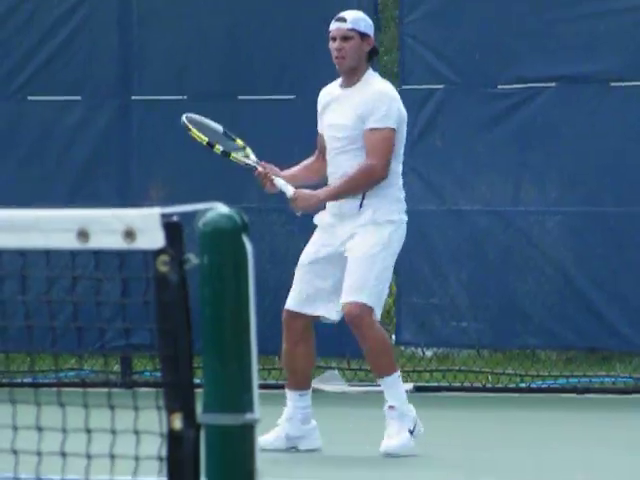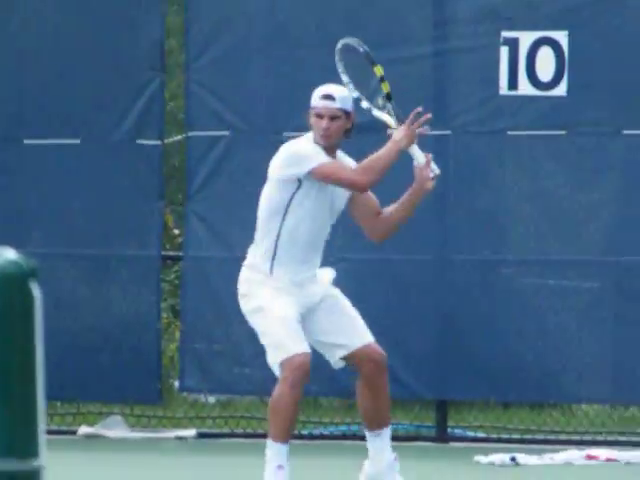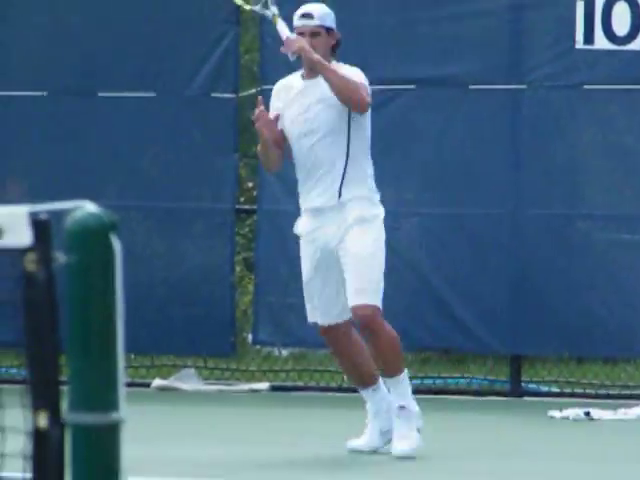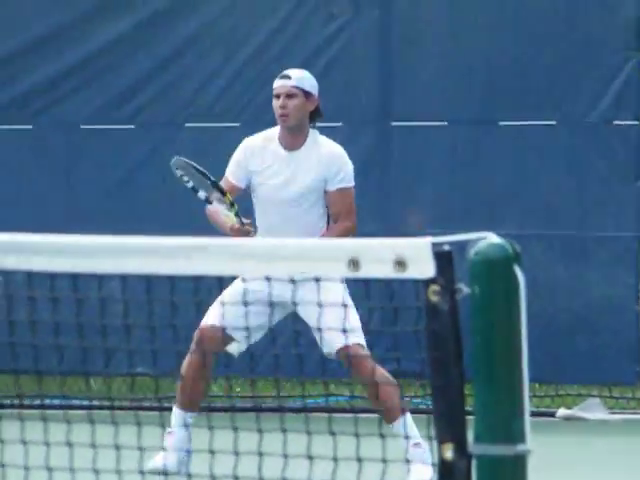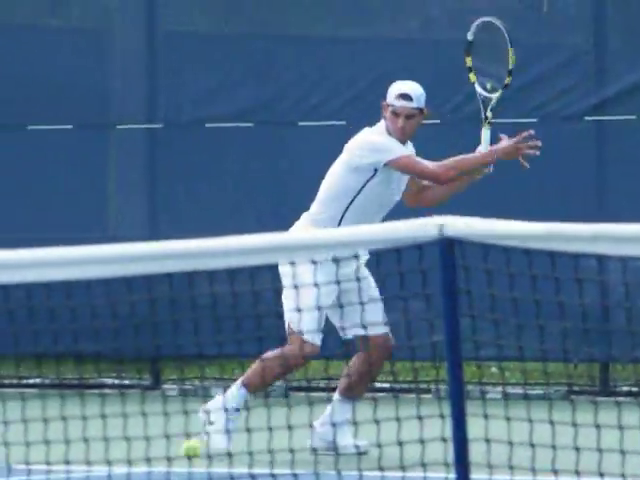
dt=1s
person 1, frame 1
left shoulder: (380, 95)
right shoulder: (327, 95)
left elbow: (376, 168)
left wrist: (319, 197)
right wrist: (282, 176)
left hip: (377, 221)
right hip: (335, 223)
left knee: (357, 312)
right knee: (295, 318)
left ankle: (401, 415)
right ankle: (297, 424)
person 1, frame 2
left shoulder: (350, 169)
right shoulder: (297, 151)
left elbow: (378, 229)
right elbow: (360, 180)
left wrist: (415, 192)
right wrist: (399, 142)
left hip: (310, 285)
right hip: (265, 285)
left knee: (373, 361)
right knee: (298, 365)
person 1, frame 3
left shoulder: (350, 76)
right shoulder: (284, 91)
left elbow: (360, 103)
right elbow: (275, 164)
left wrist: (315, 58)
right wrist: (266, 134)
left hip: (357, 217)
right hip: (314, 224)
left knee: (367, 315)
right knee: (334, 332)
left ankle: (405, 409)
right ankle: (384, 417)
person 1, frame 4
left shoulder: (334, 156)
right shoulder: (252, 148)
left elbow: (345, 226)
right elbow: (217, 205)
right wrist: (229, 225)
left hip: (317, 273)
right hip: (263, 270)
left knee: (359, 358)
right knee: (205, 339)
right ankle: (177, 444)
person 1, frame 5
left shoulder: (401, 150)
right shoulder: (373, 142)
left elbow: (420, 197)
right elbow: (437, 173)
left wrist: (475, 171)
right wrist: (498, 151)
left hip: (346, 258)
left knee: (379, 346)
right knee: (301, 350)
left ankle: (332, 427)
right ankle: (225, 407)
